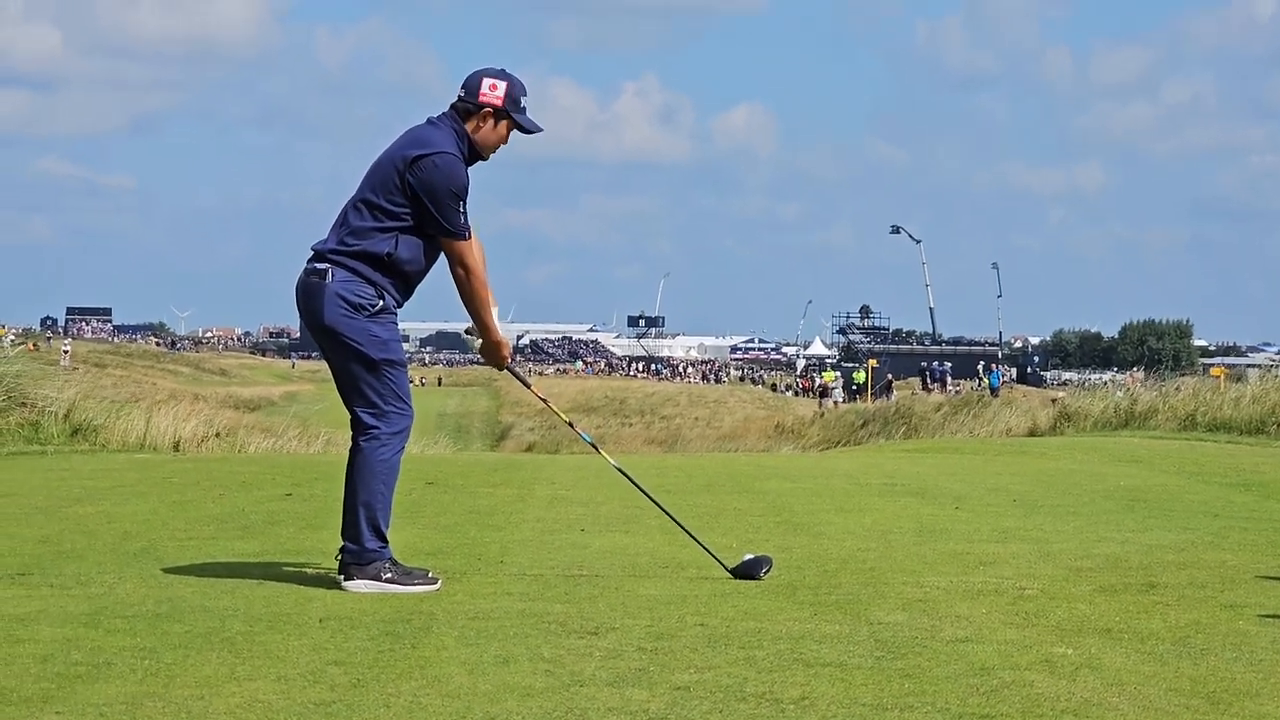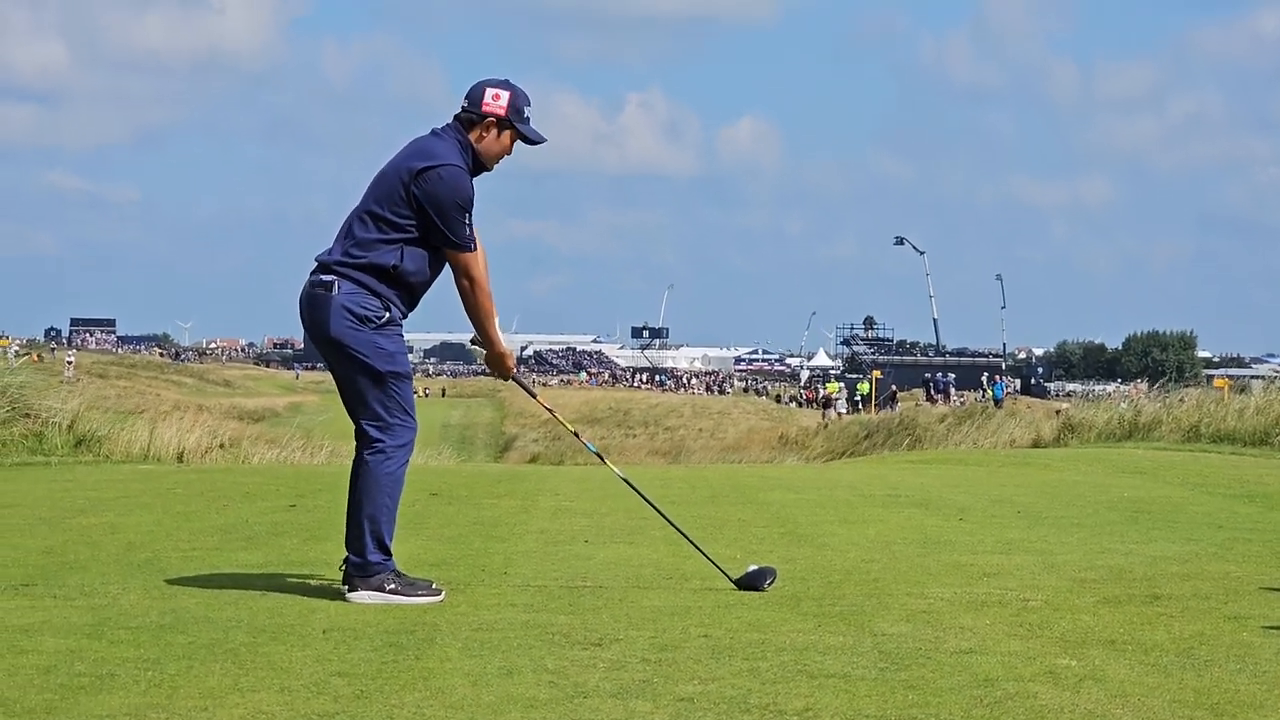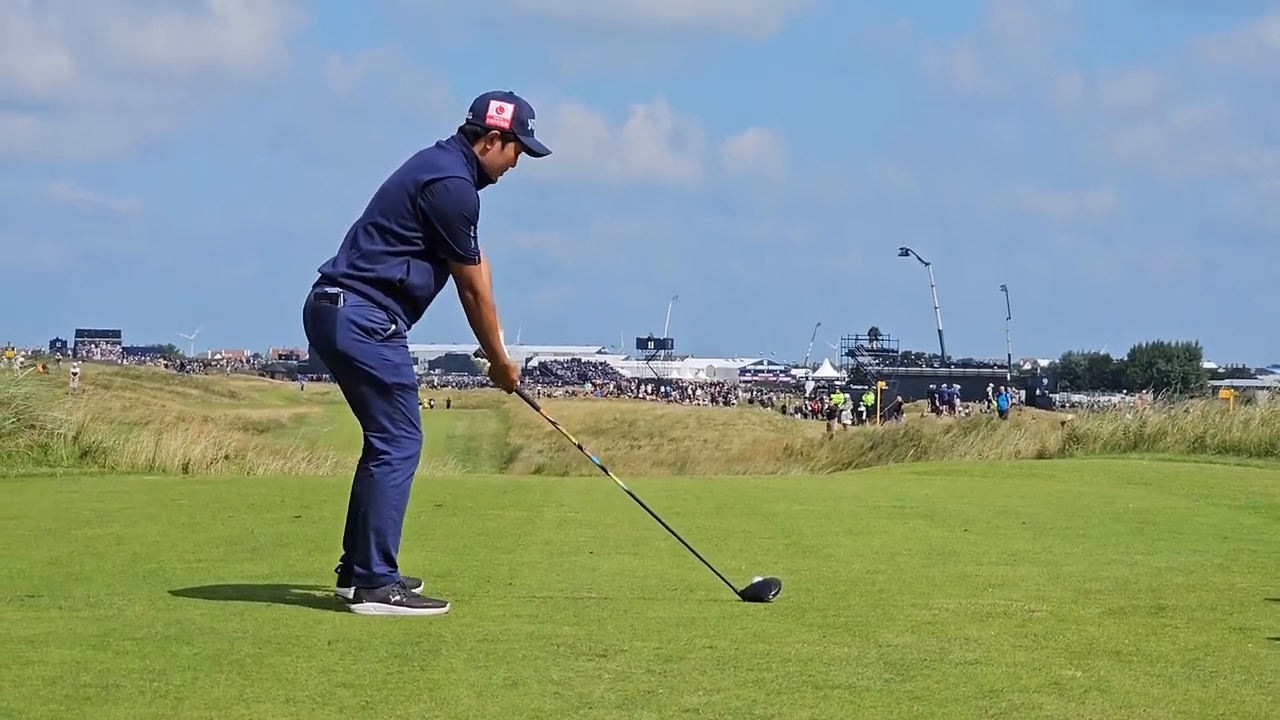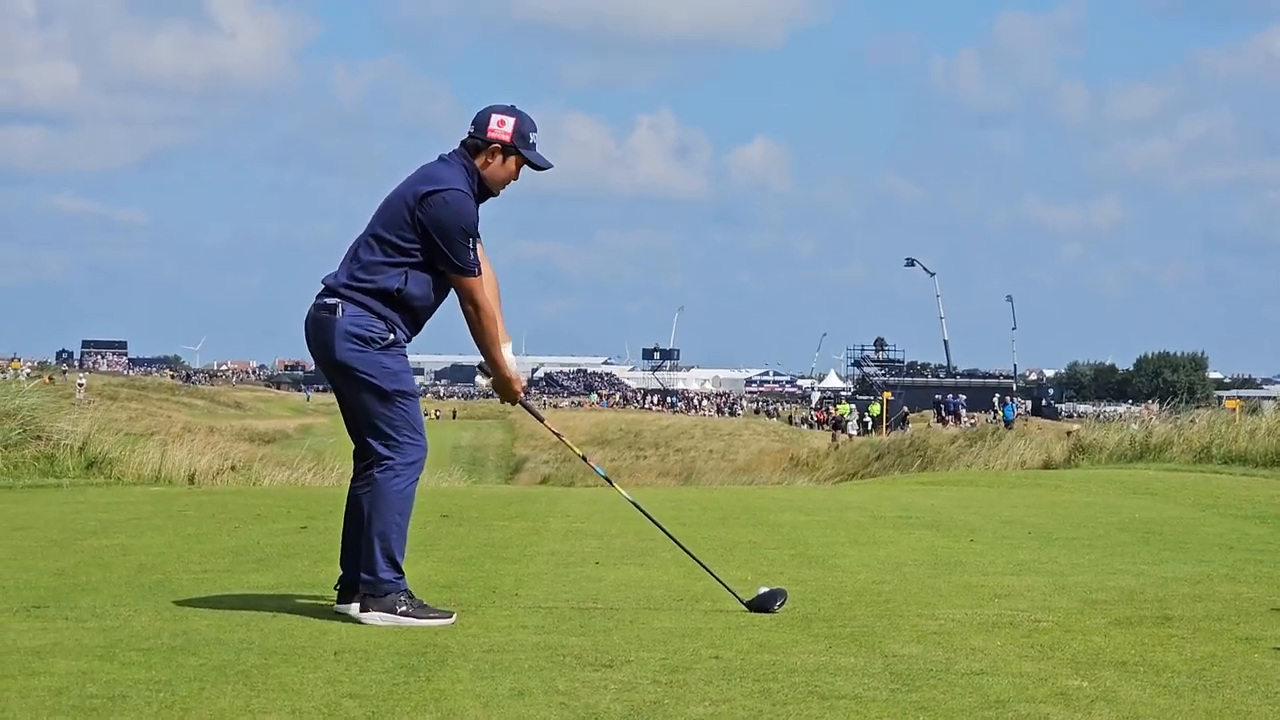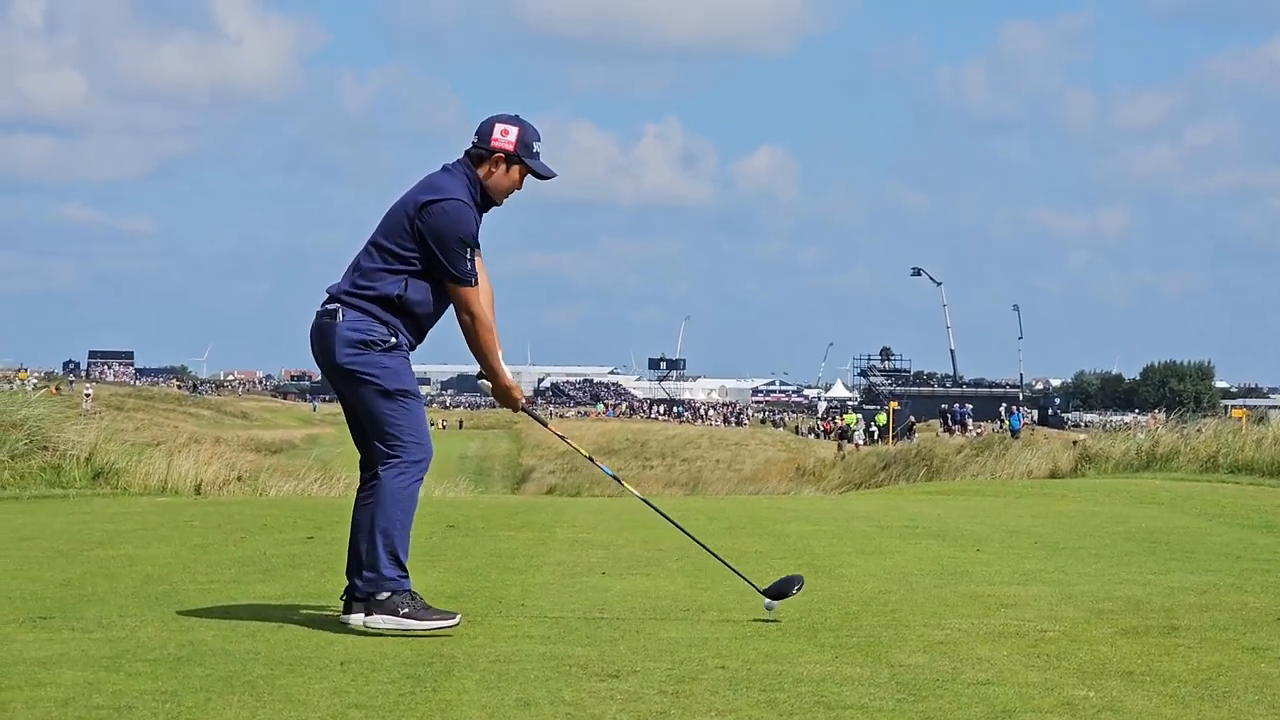
dt=0.2s
person 1, frame 1
left shoulder: (435, 142)
right shoulder: (439, 160)
left elbow: (468, 239)
right elbow: (463, 263)
left wrist: (491, 320)
right wrist: (491, 337)
left hip: (333, 290)
right hip: (353, 295)
left knee: (378, 421)
right knee: (388, 421)
left ankle: (360, 552)
right ankle: (367, 560)
person 1, frame 2
left shoulder: (436, 153)
right shoulder: (444, 172)
left elbow: (473, 250)
right elbow: (469, 274)
left wrist: (491, 337)
right wrist: (496, 348)
left hip: (334, 300)
right hip: (359, 307)
left knee: (380, 432)
right knee: (392, 433)
left ankle: (365, 561)
right ankle: (371, 573)
person 1, frame 3
left shoulder: (442, 166)
right shoulder: (451, 184)
left elbow: (477, 262)
right elbow: (473, 288)
left wrist: (497, 346)
right wrist: (500, 361)
left hip: (337, 312)
right hip: (363, 319)
left knee: (385, 442)
right knee: (398, 446)
left ankle: (357, 569)
right ankle: (377, 584)
person 1, frame 4
left shoulder: (450, 183)
right shoulder: (449, 196)
left elbow: (483, 274)
right elbow: (474, 299)
left wrist: (505, 352)
right wrist: (502, 373)
left hip: (345, 327)
right hip: (363, 329)
left knee: (379, 454)
right knee: (404, 453)
left ankle: (357, 585)
right ankle: (385, 592)
person 1, frame 5
left shoulder: (454, 194)
right shoulder: (450, 206)
left elbow: (480, 284)
right elbow: (470, 310)
left wrist: (496, 365)
right wrist: (500, 380)
left hip: (350, 334)
right hip: (365, 335)
left knee: (386, 459)
right knee: (408, 454)
left ankle: (363, 593)
right ankle: (387, 592)
